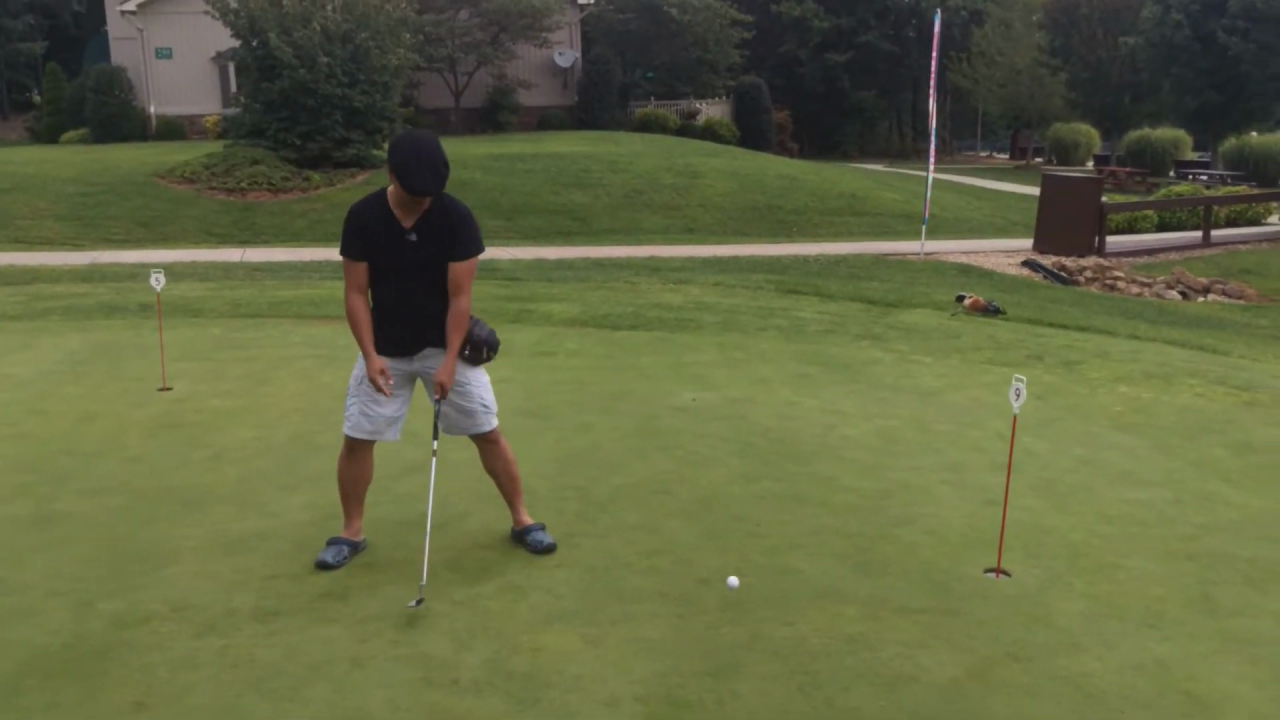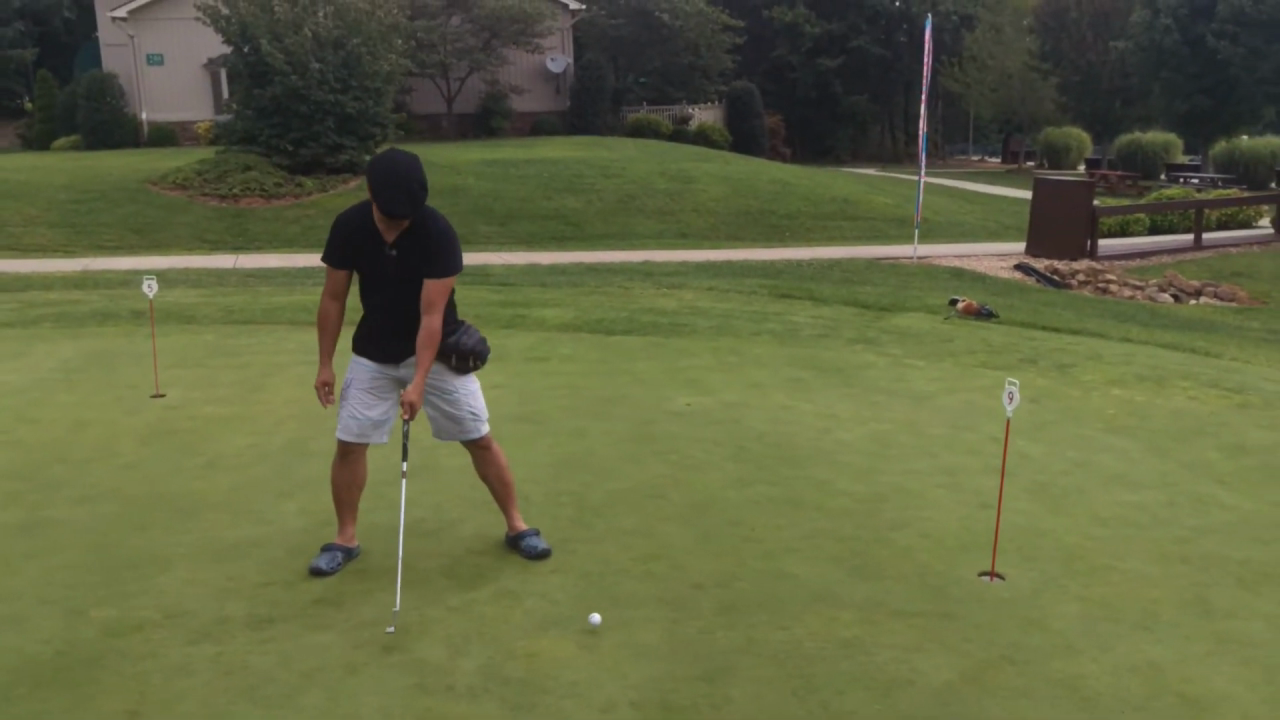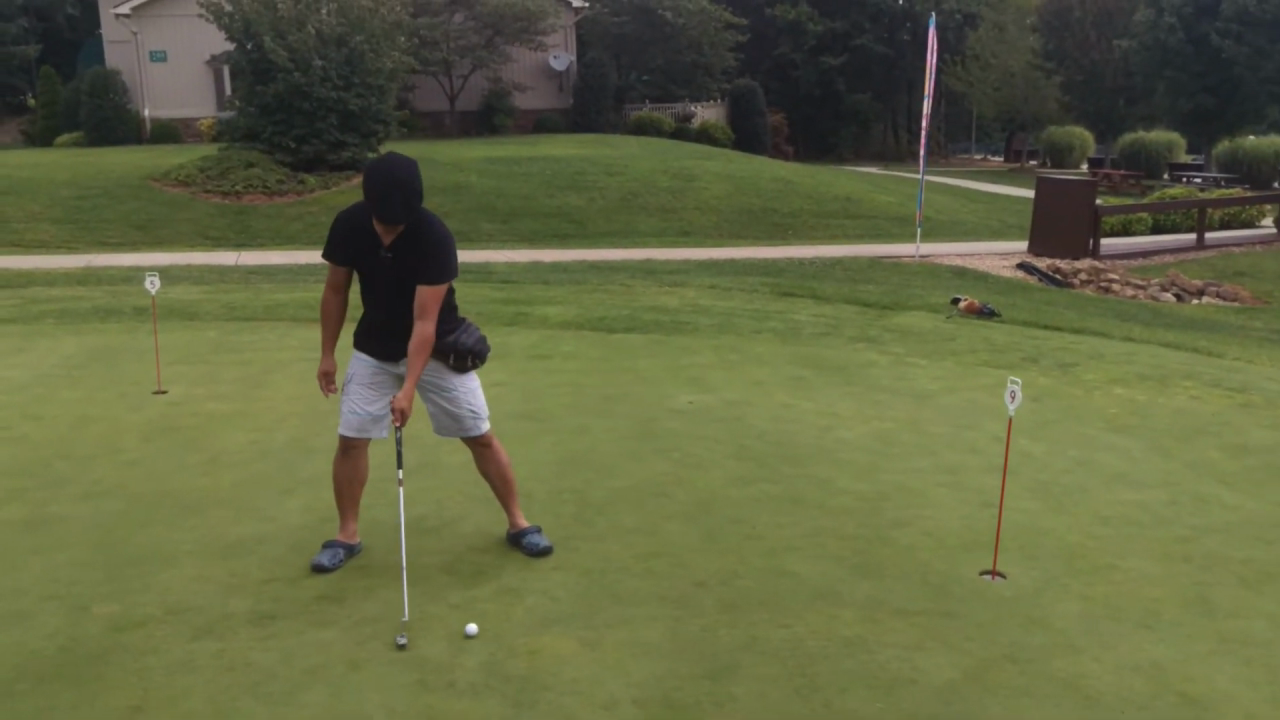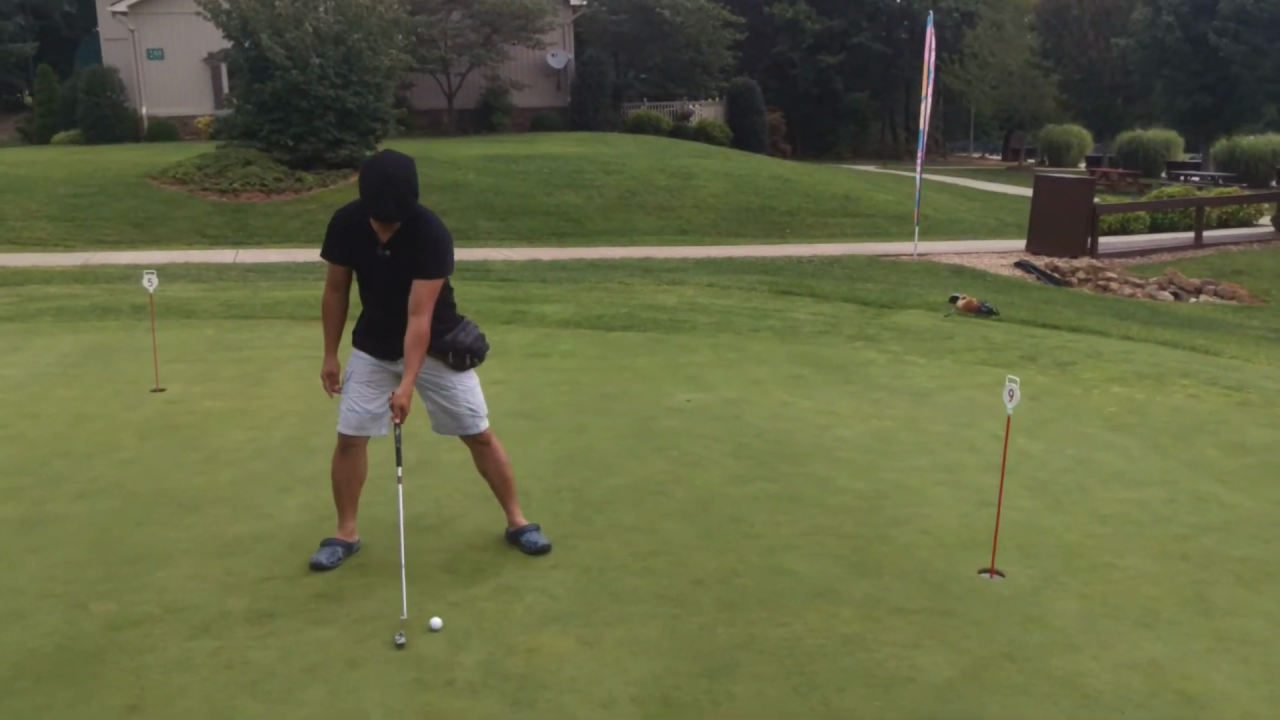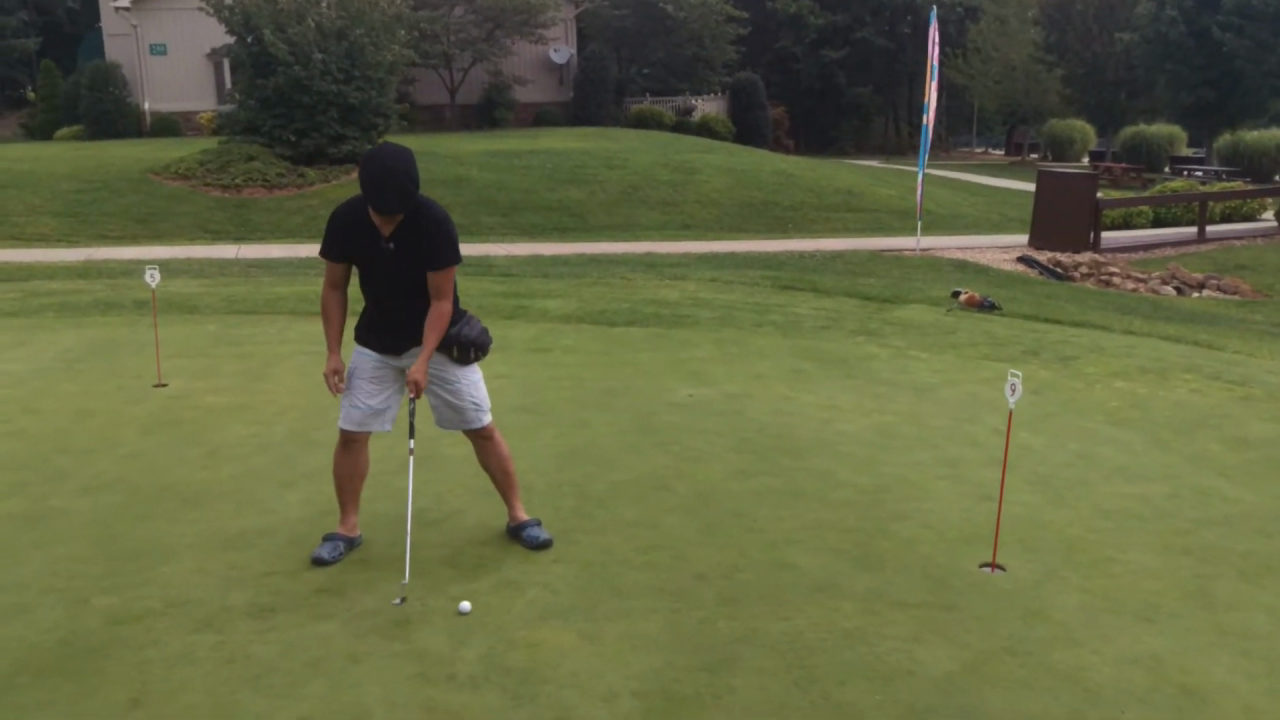
dt=0.3s
person 1, frame 1
left shoulder: (455, 217)
right shoulder: (363, 217)
left elbow: (460, 296)
right elbow: (356, 293)
left wrist: (450, 360)
right wrist: (370, 356)
left hip: (444, 345)
right hip: (386, 348)
left knee: (487, 432)
right knee: (357, 438)
left ankle: (521, 520)
right ankle: (352, 532)
person 1, frame 2
left shoulder: (438, 233)
right shoulder: (348, 227)
left elbow: (432, 316)
right elbow: (333, 298)
left wrist: (418, 381)
right wrist: (325, 364)
left hip: (437, 351)
right hip: (374, 353)
left knee: (479, 439)
right knee: (349, 443)
left ankle: (516, 525)
right ankle: (345, 538)
person 1, frame 3
left shoulder: (434, 236)
right shoulder: (348, 225)
left elbow: (425, 321)
right elbow: (335, 292)
left wrist: (410, 387)
right wrist: (327, 354)
left hip: (438, 348)
right hip: (374, 348)
left knee: (480, 435)
right knee: (350, 439)
left ankle: (518, 523)
right ankle: (347, 535)
person 1, frame 4
left shoulder: (431, 232)
right shoulder: (345, 224)
left elbow: (419, 316)
right elbow: (336, 291)
left wrist: (407, 383)
right wrist: (330, 354)
left hip: (437, 346)
right hip: (372, 347)
left knee: (479, 434)
right knee: (349, 438)
left ankle: (516, 521)
right ankle: (346, 533)
person 1, frame 5
left shoulder: (435, 221)
right shoulder: (345, 220)
left elbow: (442, 301)
right elbow: (334, 289)
left wrist: (423, 362)
right wrist: (334, 353)
left hip: (438, 340)
right hip: (376, 343)
left knee: (482, 428)
right knee: (351, 433)
left ankle: (518, 515)
right ankle: (348, 528)
